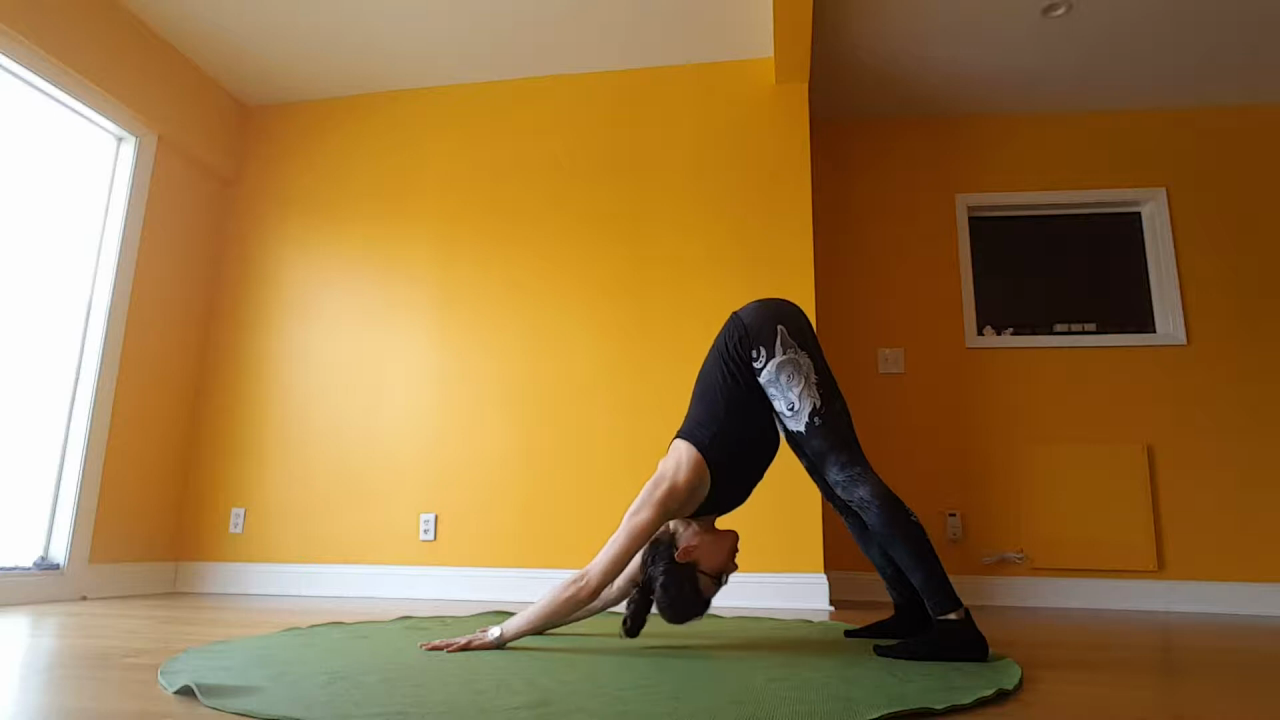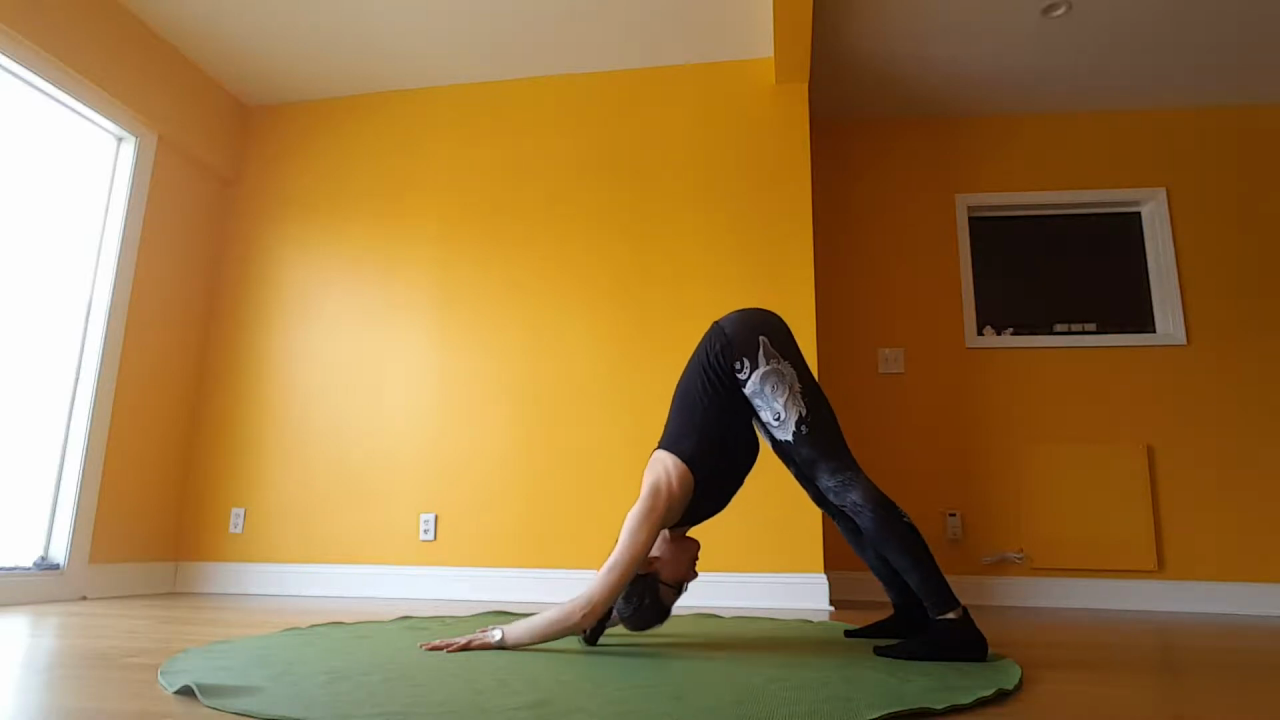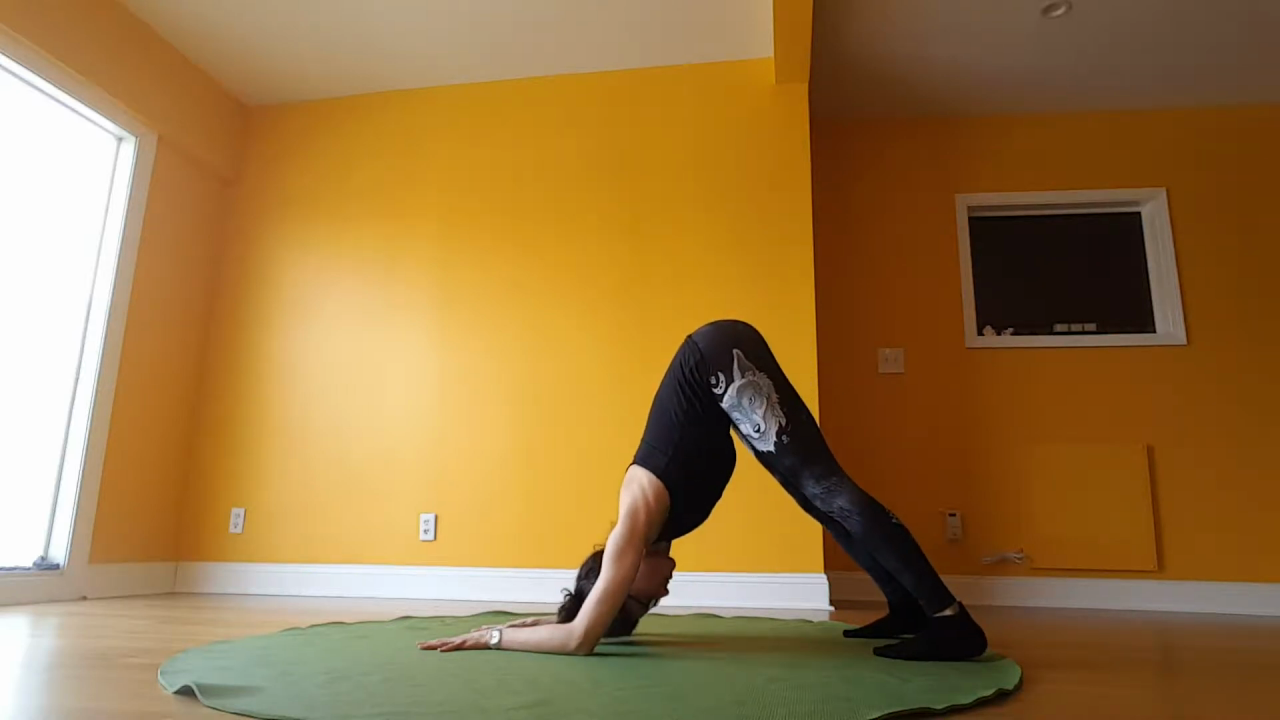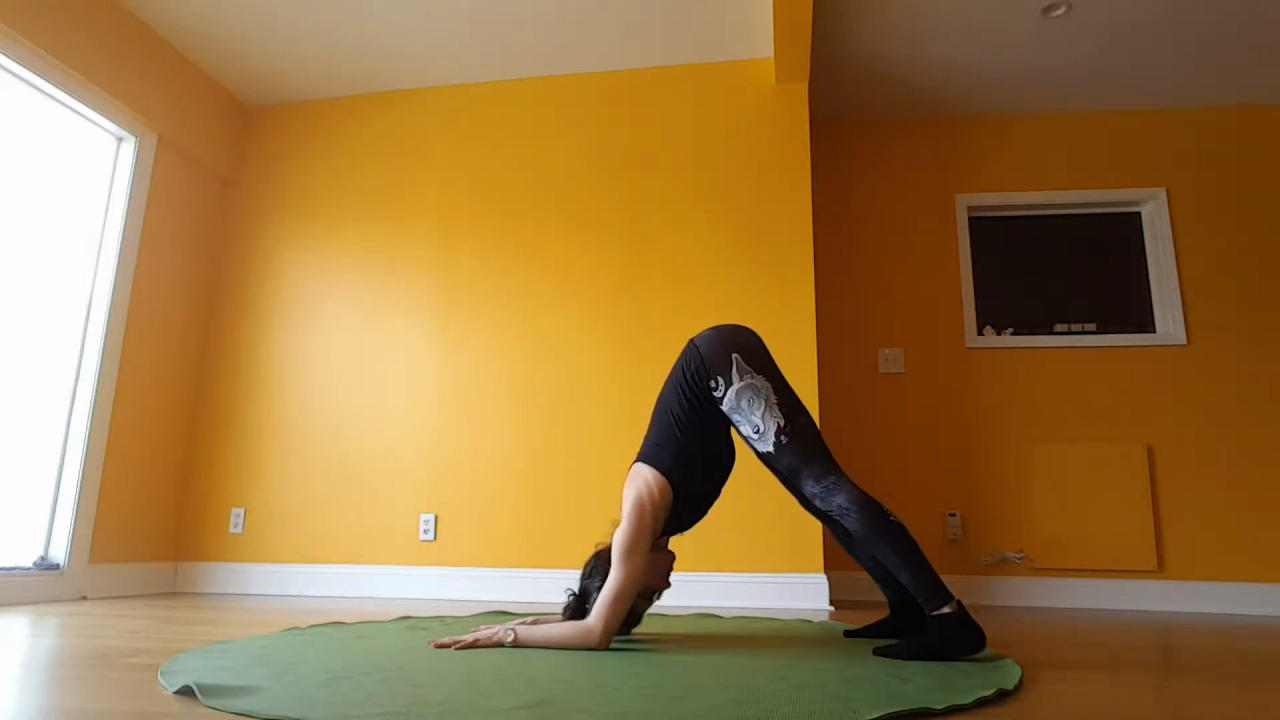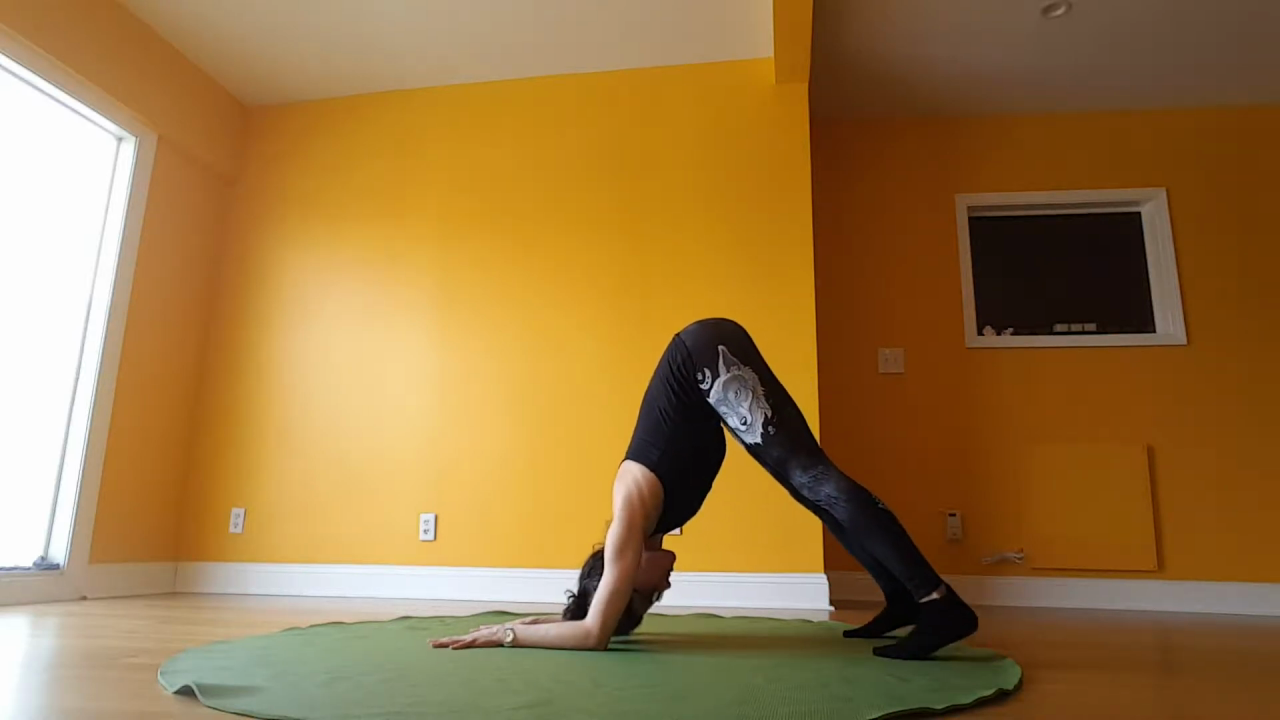
dt=1s
person 1, frame 1
left shoulder: (673, 493)
left elbow: (586, 586)
right elbow: (606, 590)
right wrist: (524, 626)
left hip: (764, 336)
right hip: (764, 348)
left knee: (847, 479)
right knee: (844, 487)
left ankle: (952, 622)
right ankle: (915, 609)
person 1, frame 2
left shoulder: (660, 502)
right shoulder: (665, 504)
left elbow: (588, 609)
right elbow: (595, 608)
left wrist: (498, 637)
right wrist: (513, 628)
left hip: (747, 347)
right hip: (747, 358)
left knee: (838, 484)
right knee: (833, 490)
left ankle: (950, 621)
right ankle: (914, 609)
person 1, frame 3
left shoulder: (636, 522)
right shoulder: (646, 524)
left elbow: (579, 639)
right elbow: (584, 617)
left wrist: (493, 635)
right wrist: (533, 621)
left hip: (721, 359)
right hip: (722, 364)
left knee: (825, 490)
right knee: (820, 495)
left ankle: (948, 619)
right ankle: (908, 605)
person 1, frame 4
left shoulder: (639, 519)
right shoulder: (645, 524)
left elbow: (598, 633)
right elbow: (599, 615)
left wrist: (509, 634)
right wrist: (523, 622)
left hip: (723, 362)
right hip: (723, 368)
left knee: (823, 488)
right knee: (820, 494)
left ankle: (946, 616)
right ankle: (909, 606)
person 1, frame 5
left shoulder: (631, 521)
right shoulder: (639, 523)
left elbow: (595, 634)
right elbow: (595, 614)
left wrist: (508, 634)
right wrist: (524, 622)
left hip: (708, 355)
right hip: (708, 361)
left knee: (810, 477)
right knee: (809, 483)
left ankle: (937, 603)
right ankle: (904, 596)
